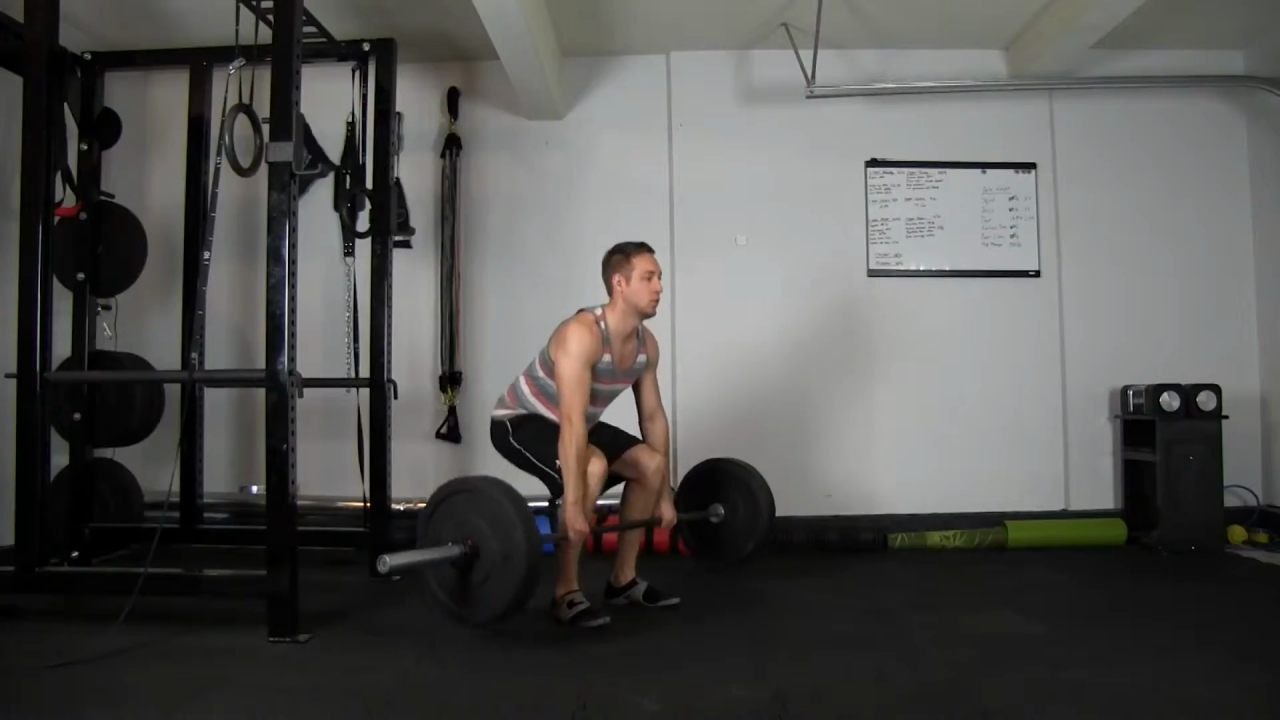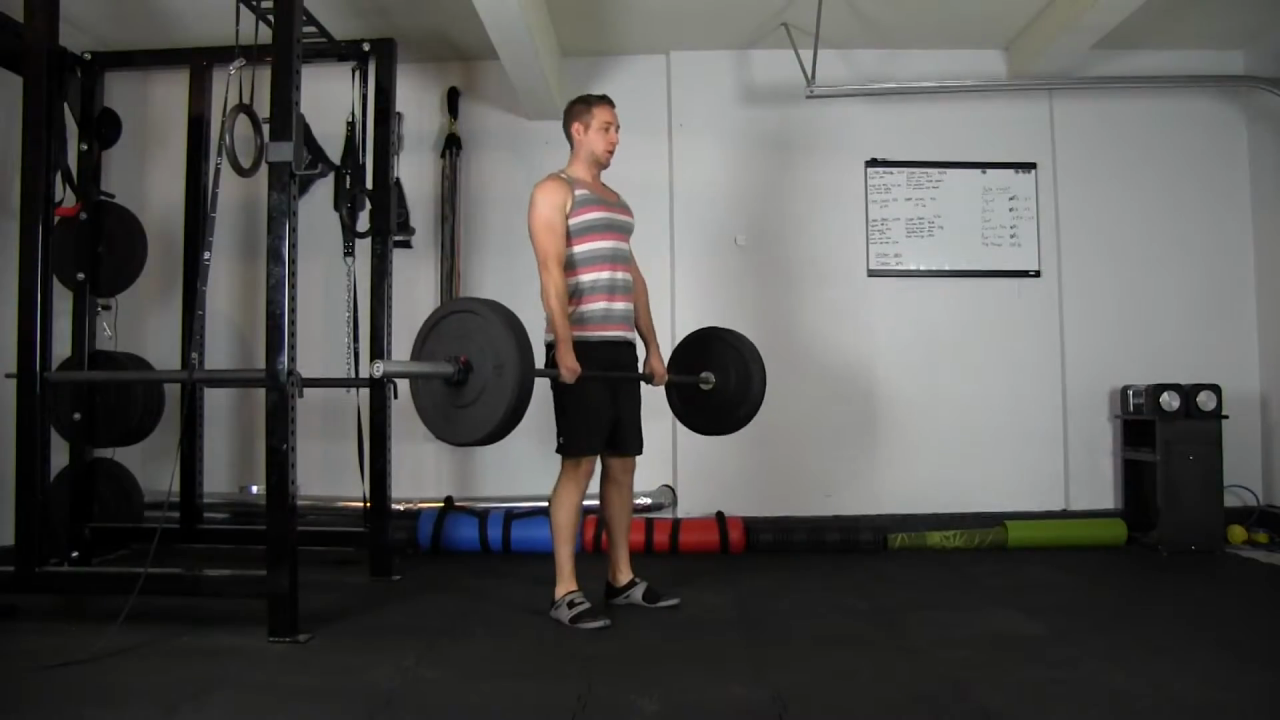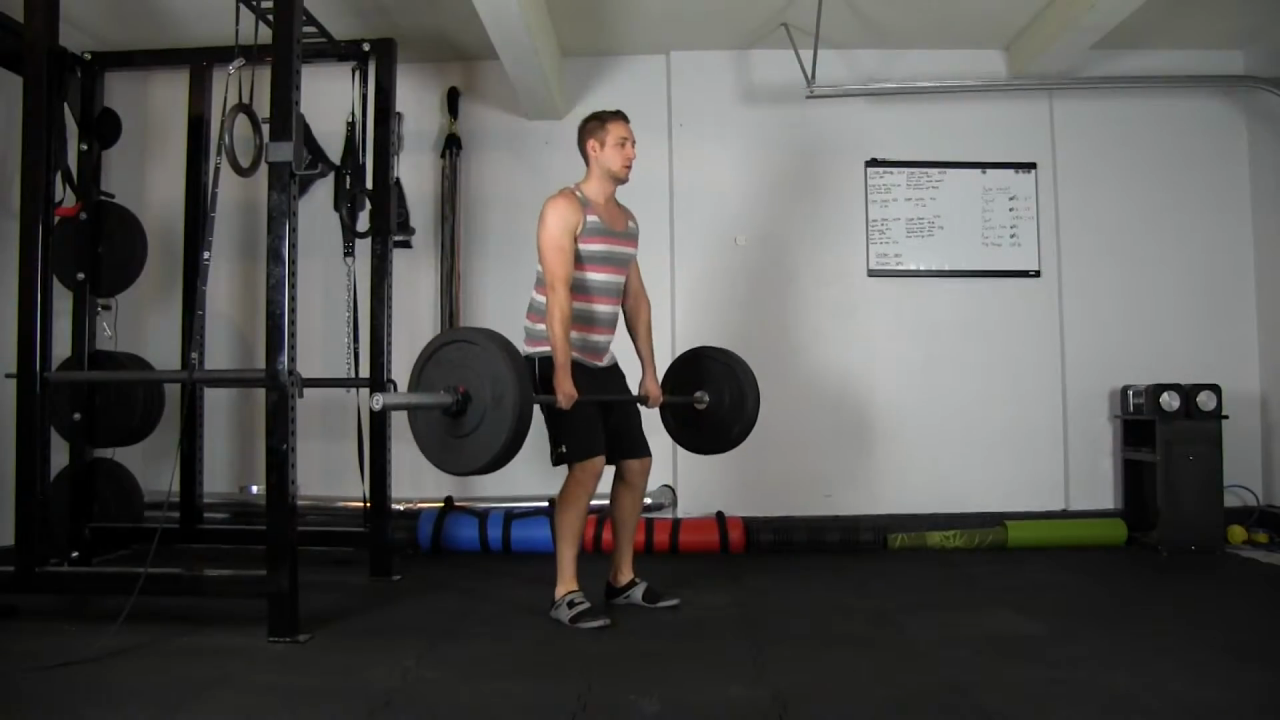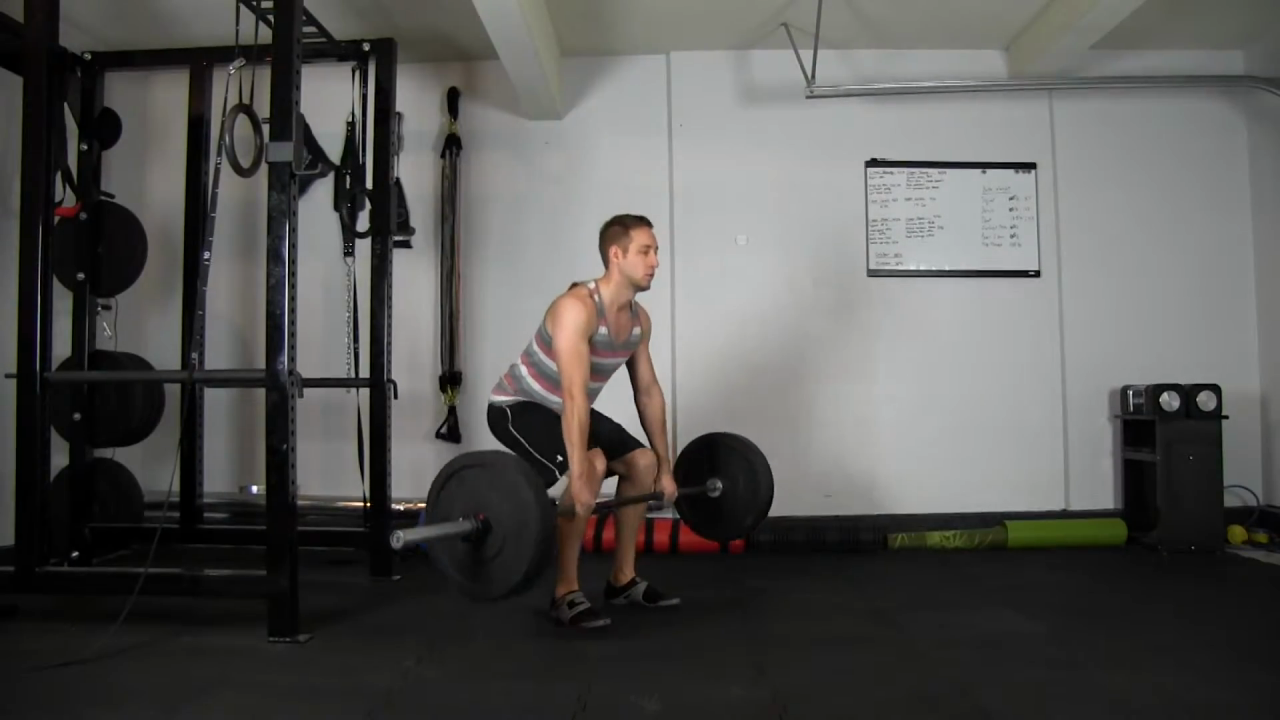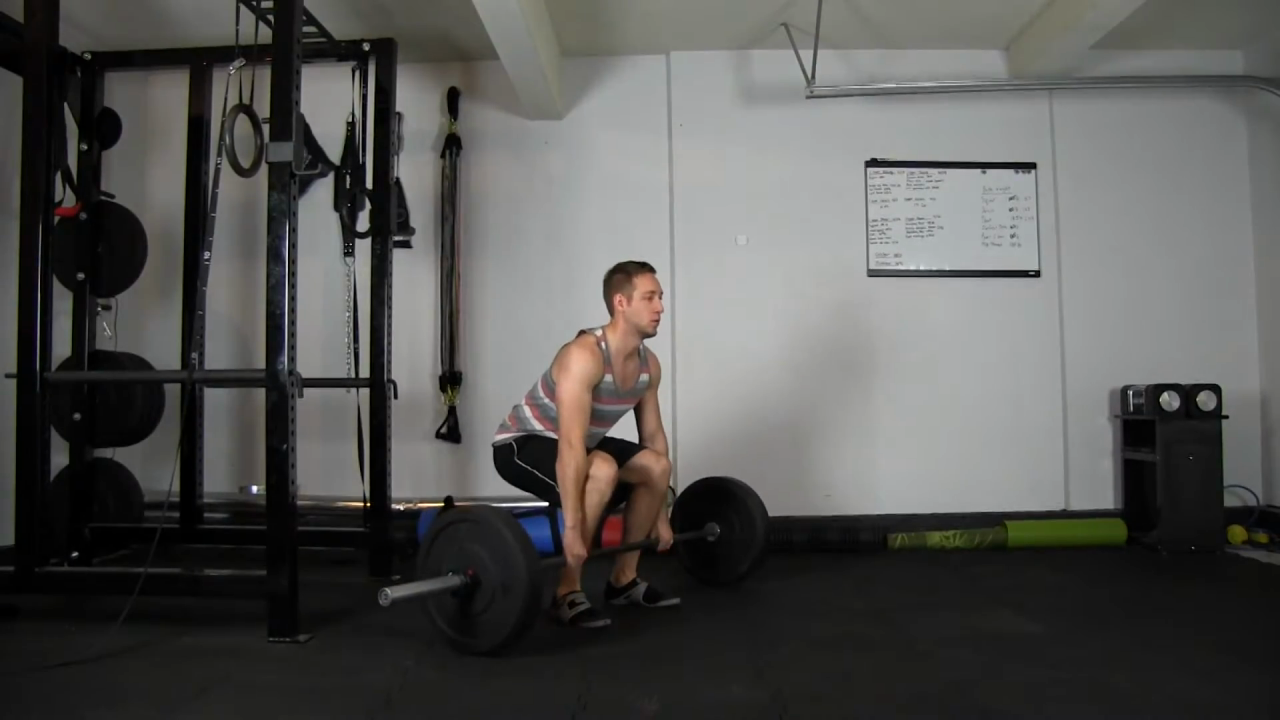
dt=1s
person 1, frame 1
left shoulder: (646, 344)
right shoulder: (582, 334)
left elbow: (653, 416)
right elbow: (571, 426)
left wrist: (665, 496)
right wrist: (573, 508)
left hip: (577, 423)
right hip: (521, 420)
left knee: (649, 465)
right knee: (593, 468)
left ankle: (624, 580)
right ankle: (566, 591)
person 1, frame 2
left shoulder: (615, 200)
right shoulder: (554, 191)
right elbow: (552, 274)
left wrist: (652, 347)
right wrist: (564, 347)
left hip: (619, 348)
right hip: (580, 347)
left knee: (622, 464)
right knee: (579, 464)
left ankle: (622, 579)
right ankle: (565, 593)
person 1, frame 3
left shoulder: (627, 220)
right shoulder: (565, 208)
left elbow: (635, 298)
right elbow: (557, 291)
left wrist: (649, 370)
right wrist: (561, 371)
left hip: (601, 361)
right hip: (556, 359)
left knee: (635, 463)
right knee: (587, 465)
left ankle: (623, 579)
right ankle: (565, 593)
person 1, frame 4
left shoulder: (639, 319)
right shoulder: (578, 307)
left elbow: (648, 391)
right elbow: (574, 396)
left wrist: (665, 466)
right wrist: (579, 474)
left hip: (561, 409)
right hip: (518, 406)
left knee: (642, 462)
right knee: (591, 465)
left ankle: (623, 579)
right ankle: (566, 593)
person 1, frame 5
left shoulder: (648, 364)
right shoulder: (584, 356)
left elbow: (653, 436)
right elbow: (570, 448)
left wrist: (661, 516)
right wrist: (572, 529)
right hip: (522, 444)
left knee: (657, 467)
right knee: (602, 471)
left ankle: (624, 580)
right ankle: (568, 593)
